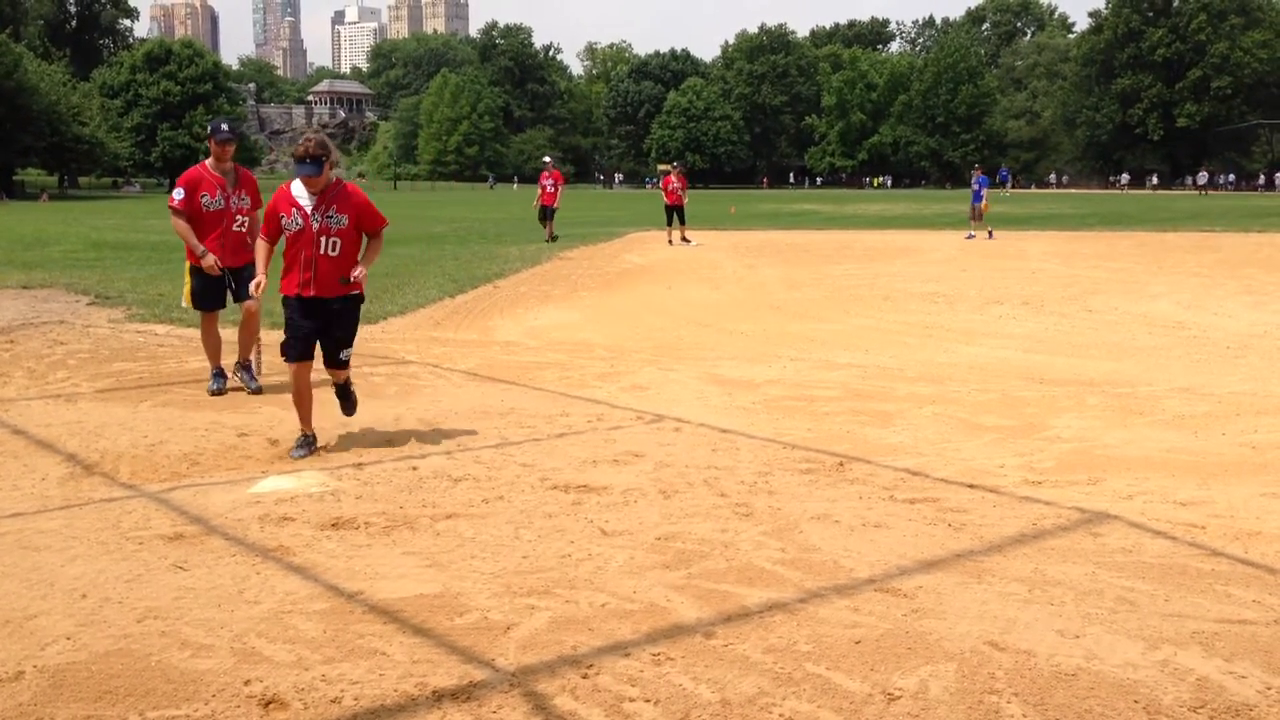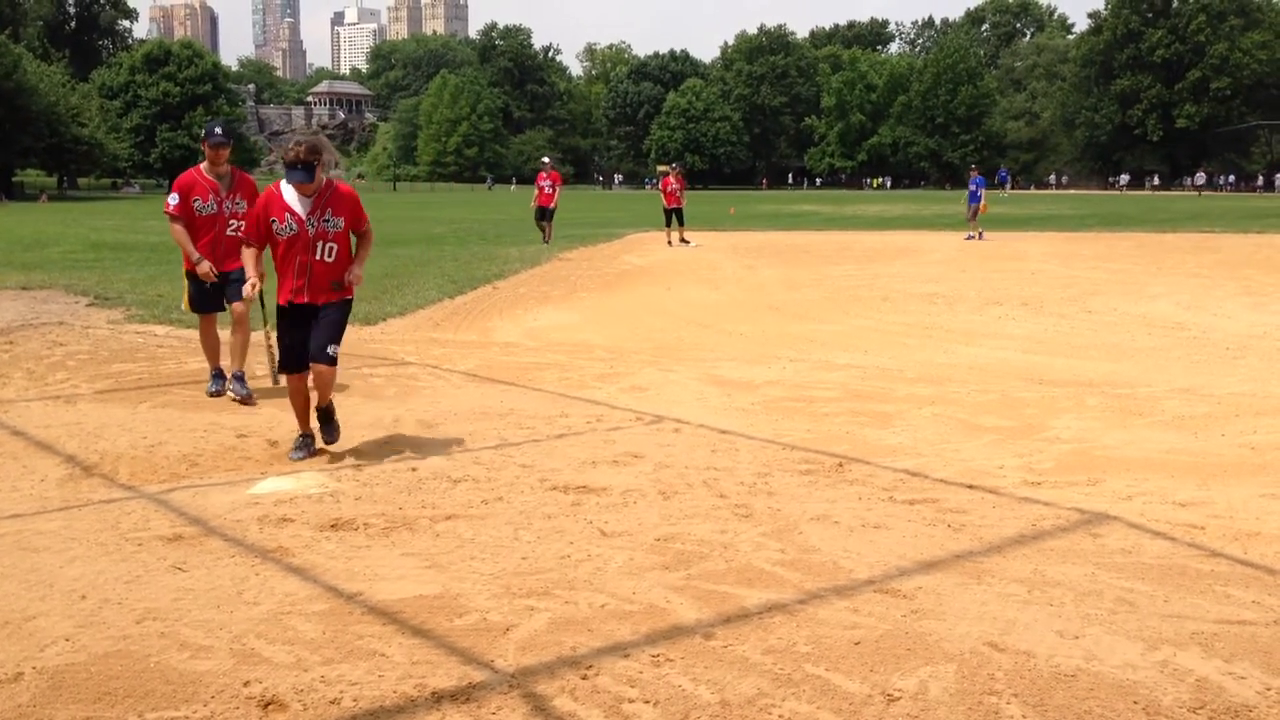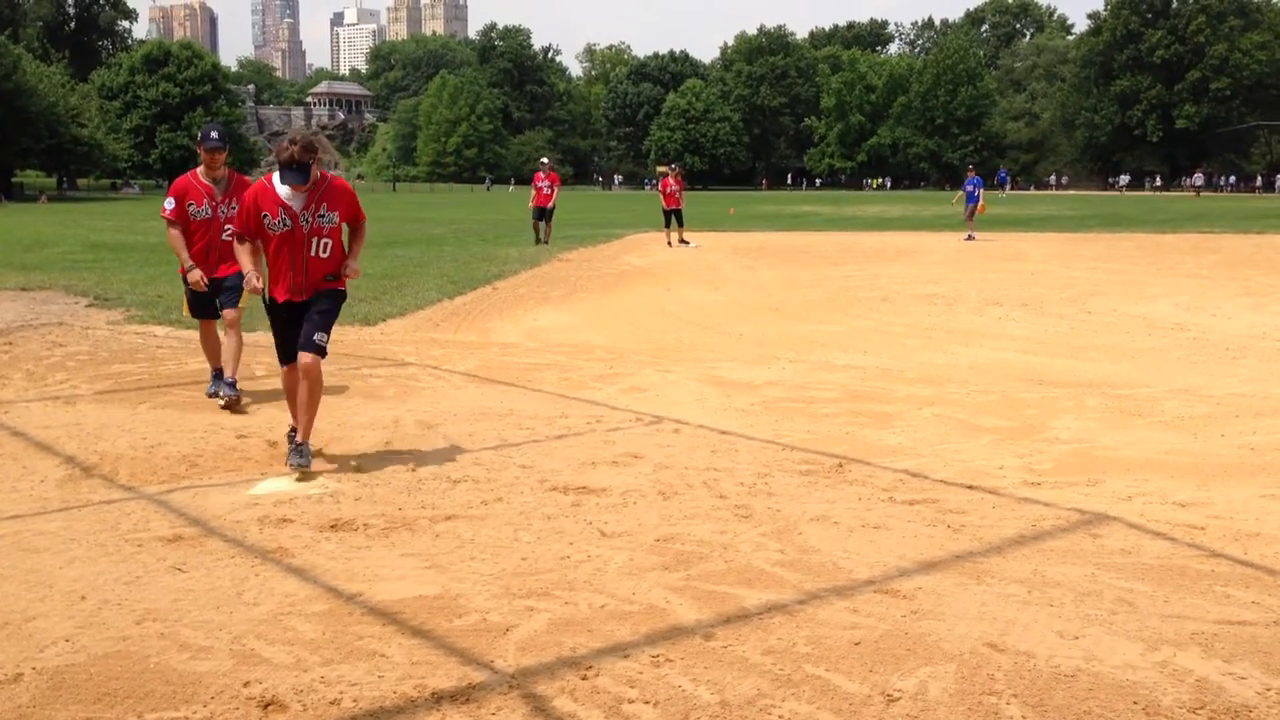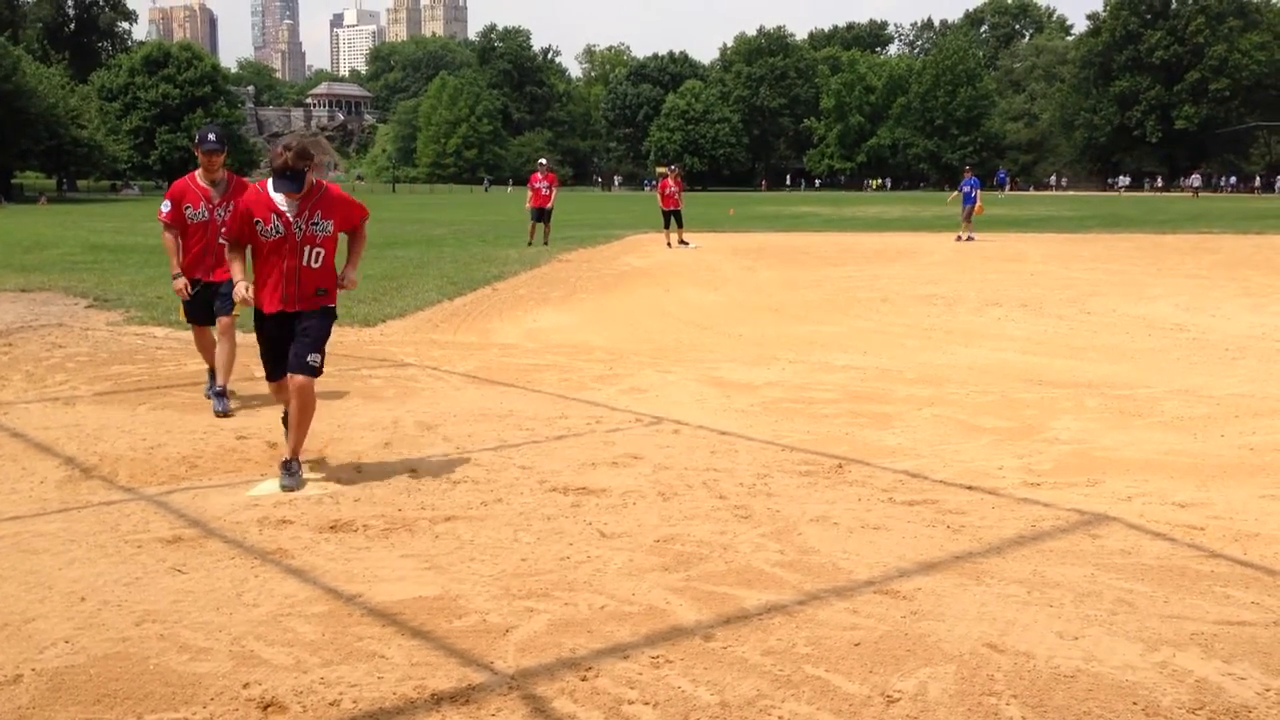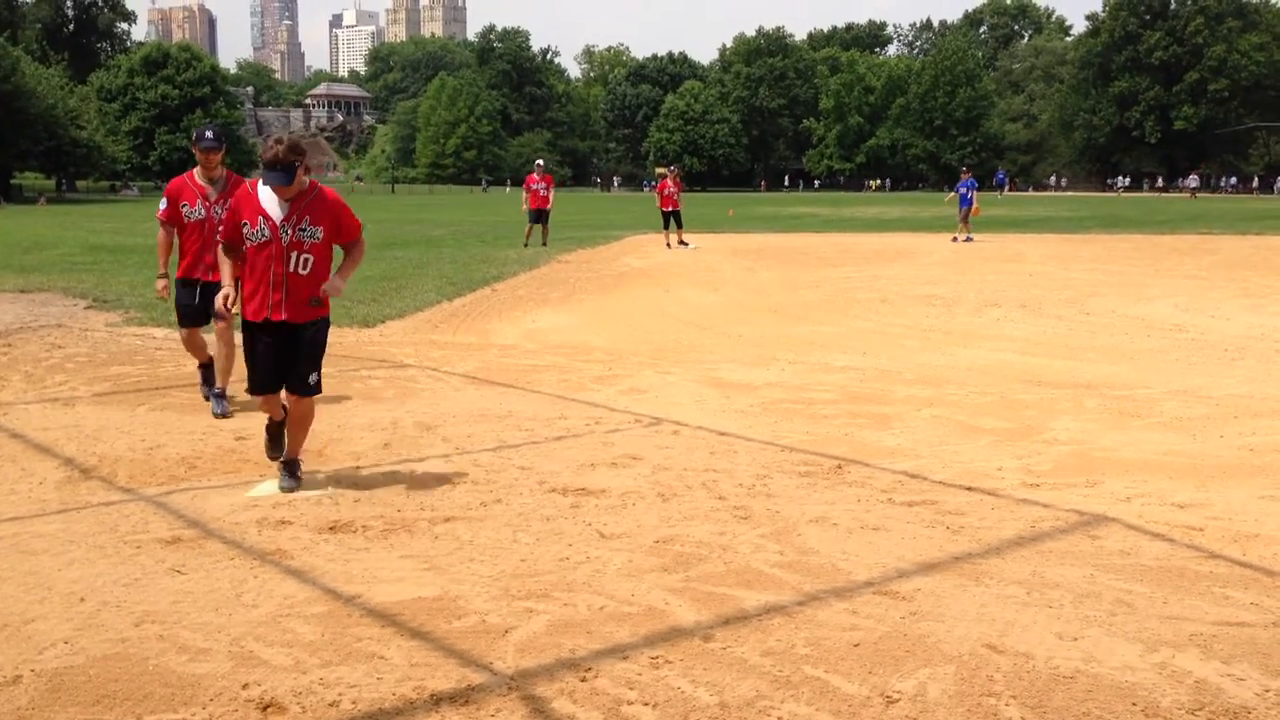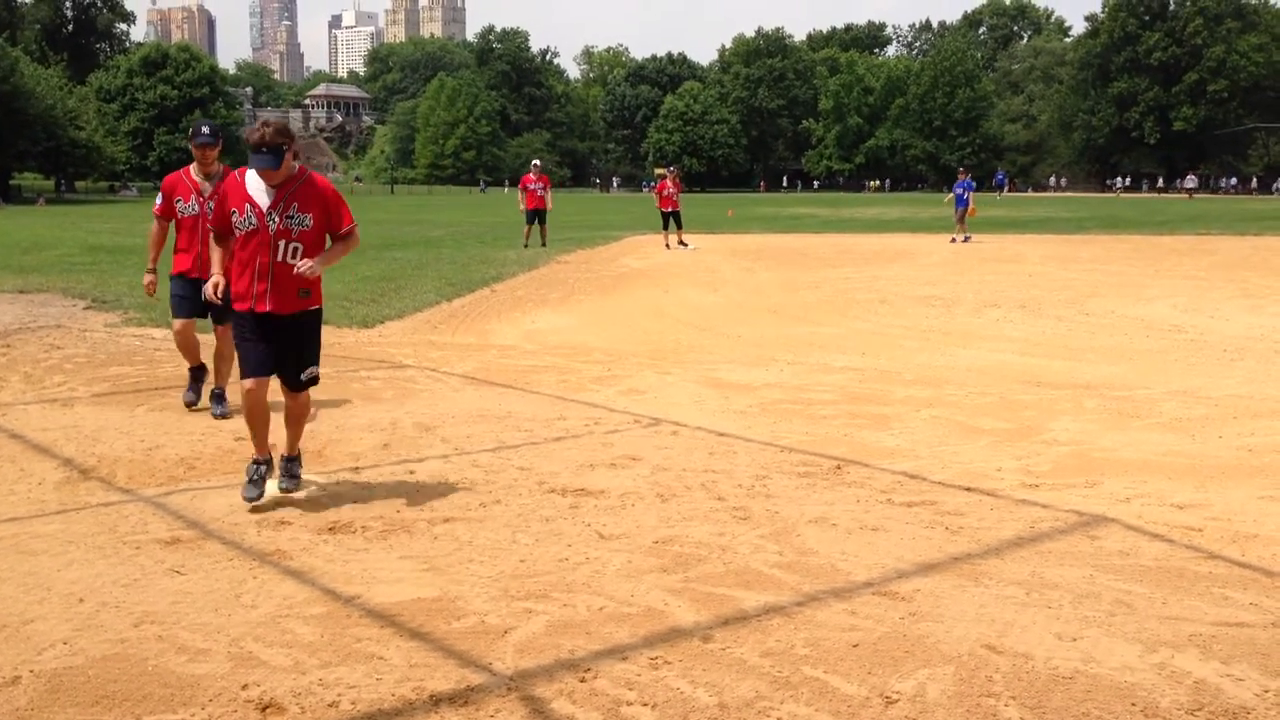
dt=0.1s
person 1, frame 1
left shoulder: (352, 197)
right shoulder: (283, 198)
left elbow: (377, 235)
right elbow: (265, 237)
left wrist: (364, 265)
right wrist: (261, 272)
left hip: (342, 296)
right hip: (297, 295)
left knee: (336, 366)
right knee: (298, 365)
left ankle: (343, 382)
right ankle: (306, 434)
person 1, frame 2
left shoulder: (345, 196)
right shoulder: (270, 199)
left elbow: (365, 232)
right elbow: (251, 242)
left wrist: (358, 265)
right wrist: (252, 275)
left hip: (333, 298)
right hip: (289, 300)
left knee: (322, 367)
right knee: (295, 374)
left ankle: (324, 405)
right ankle: (304, 432)
person 1, frame 3
left shoulder: (339, 189)
right shoulder: (260, 192)
left elbow: (358, 224)
right elbow: (243, 236)
left wrist: (353, 259)
right wrist: (250, 270)
left hip: (326, 291)
right hip: (281, 295)
left knee: (309, 361)
right knee: (289, 368)
left ankle: (302, 442)
right ankle: (297, 427)
person 1, frame 4
left shoulder: (334, 198)
right shoulder: (254, 198)
left elbow: (360, 229)
right elbow: (233, 245)
left wrist: (350, 268)
right wrist: (240, 280)
left hip: (317, 307)
right hip: (269, 308)
left knee: (301, 380)
right knee: (280, 382)
left ankle: (292, 459)
right ankle: (289, 415)
person 1, frame 5
left shoulder: (328, 203)
right shoulder: (245, 198)
left elbow: (356, 245)
right elbow: (227, 245)
left wrist: (339, 278)
right wrist: (228, 283)
left hip: (308, 318)
right hip: (258, 316)
left knee: (302, 395)
right knee: (265, 396)
left ankle: (291, 460)
right ankle: (276, 418)
person 1, frame 6
left shoulder: (318, 189)
right shoulder: (232, 187)
left elbow: (350, 236)
right elbow: (219, 235)
left wrist: (321, 262)
right wrist: (218, 272)
left hip: (300, 310)
right hip: (249, 308)
left knee: (297, 390)
right knee: (251, 387)
left ankle: (292, 453)
right ankle: (261, 459)
person 2, frame 1
left shoulder: (246, 178)
right shoulder: (192, 178)
left elbow: (253, 219)
right elbow: (177, 219)
left wrist: (256, 252)
right wrist: (202, 252)
left hip: (241, 259)
right hip: (206, 262)
left knee: (252, 309)
right knee: (209, 317)
left ankle: (244, 365)
right ankle: (216, 372)
person 2, frame 2
left shoulder: (245, 182)
right shoulder: (186, 182)
right elbow: (176, 225)
right wrist: (196, 259)
left hip: (236, 262)
right hip: (201, 265)
left knee: (240, 313)
right knee: (207, 321)
left ankle: (237, 377)
right ankle: (217, 373)
person 2, frame 3
left shoulder: (242, 185)
right shoulder: (182, 186)
right elbow: (173, 230)
right wrist: (189, 267)
left hip: (232, 267)
right hip: (198, 270)
left knee: (232, 319)
right knee: (207, 325)
left ankle: (230, 384)
right ankle: (216, 374)
person 2, frame 4
left shoulder: (242, 189)
right shoulder: (179, 189)
right elbow: (170, 234)
right wrist: (176, 274)
left hip: (228, 273)
right hip: (193, 274)
left knee: (225, 326)
right knee: (201, 330)
left ankle: (220, 391)
right ankle: (215, 371)
person 2, frame 5
left shoulder: (240, 187)
right shoulder: (177, 187)
right elbow: (165, 231)
right wrist: (162, 273)
left hip: (226, 273)
right hip: (188, 274)
left knee: (223, 329)
right knee: (188, 334)
left ankle: (219, 393)
right ankle: (206, 364)
person 2, frame 6
right shoulder: (173, 183)
right elbow: (160, 225)
right wrist: (151, 267)
right hip: (185, 270)
left knee: (224, 331)
right knee: (181, 328)
left ankle: (218, 394)
right ankle: (197, 369)
